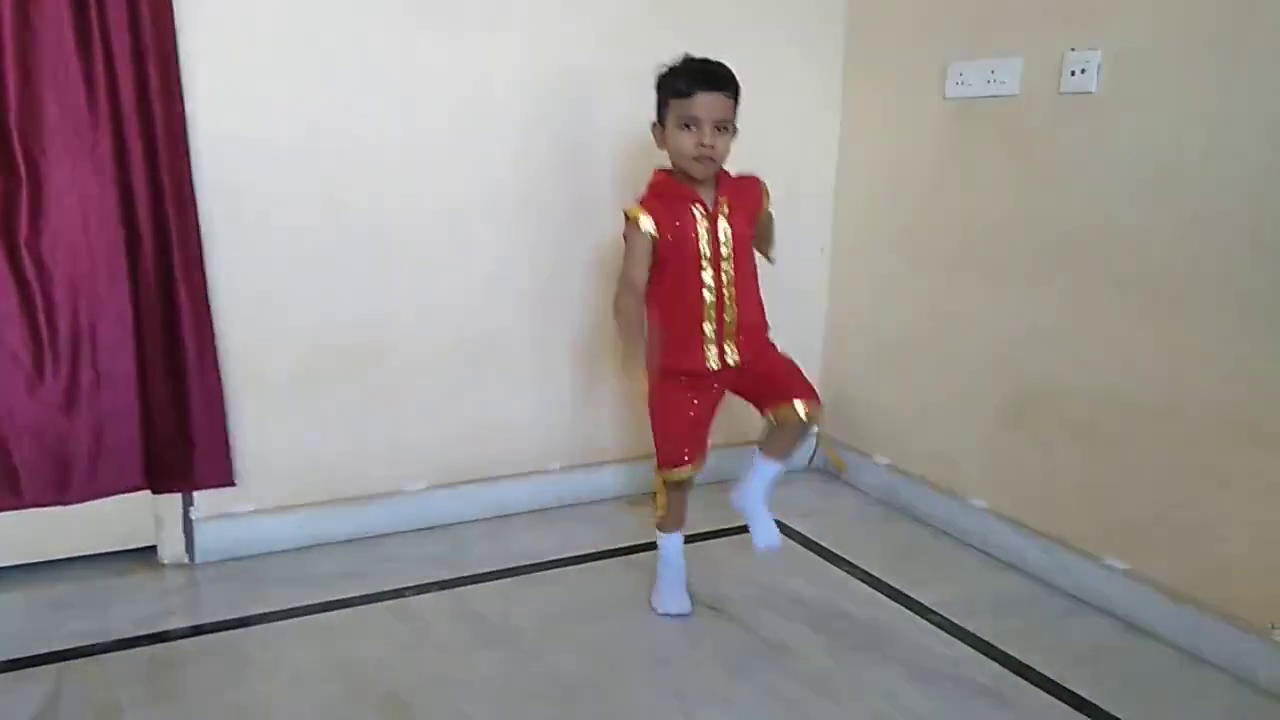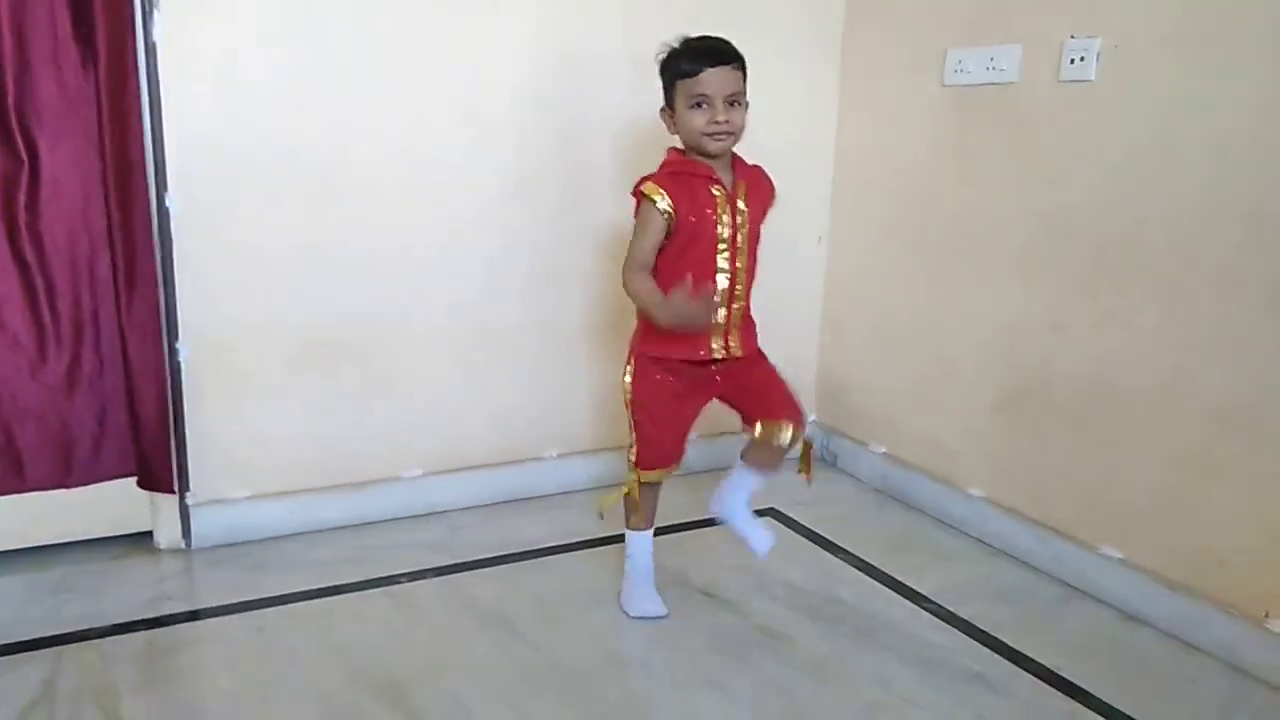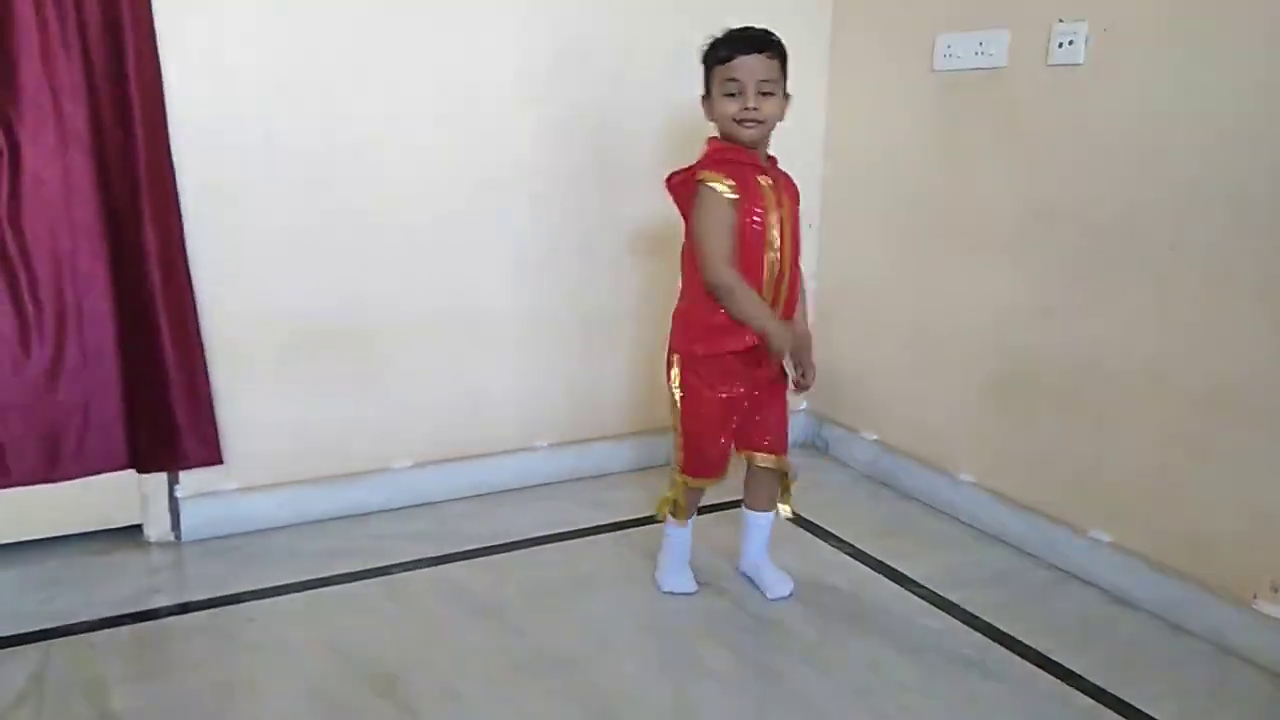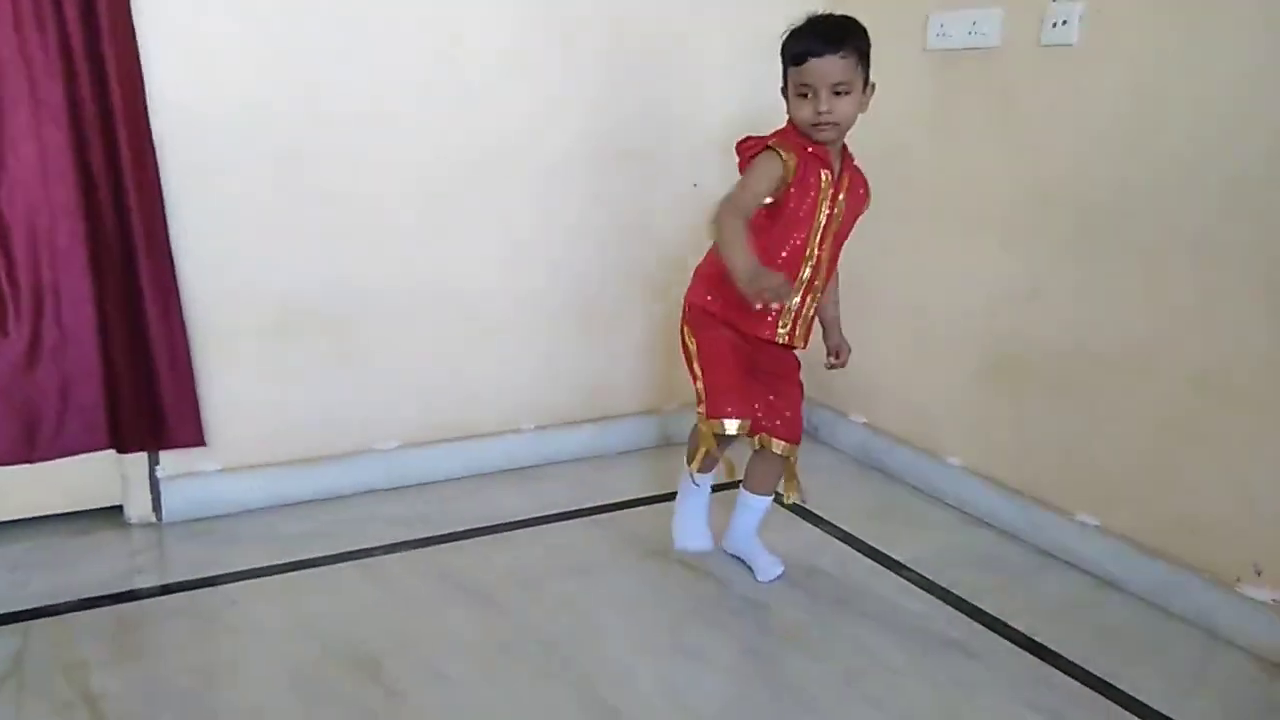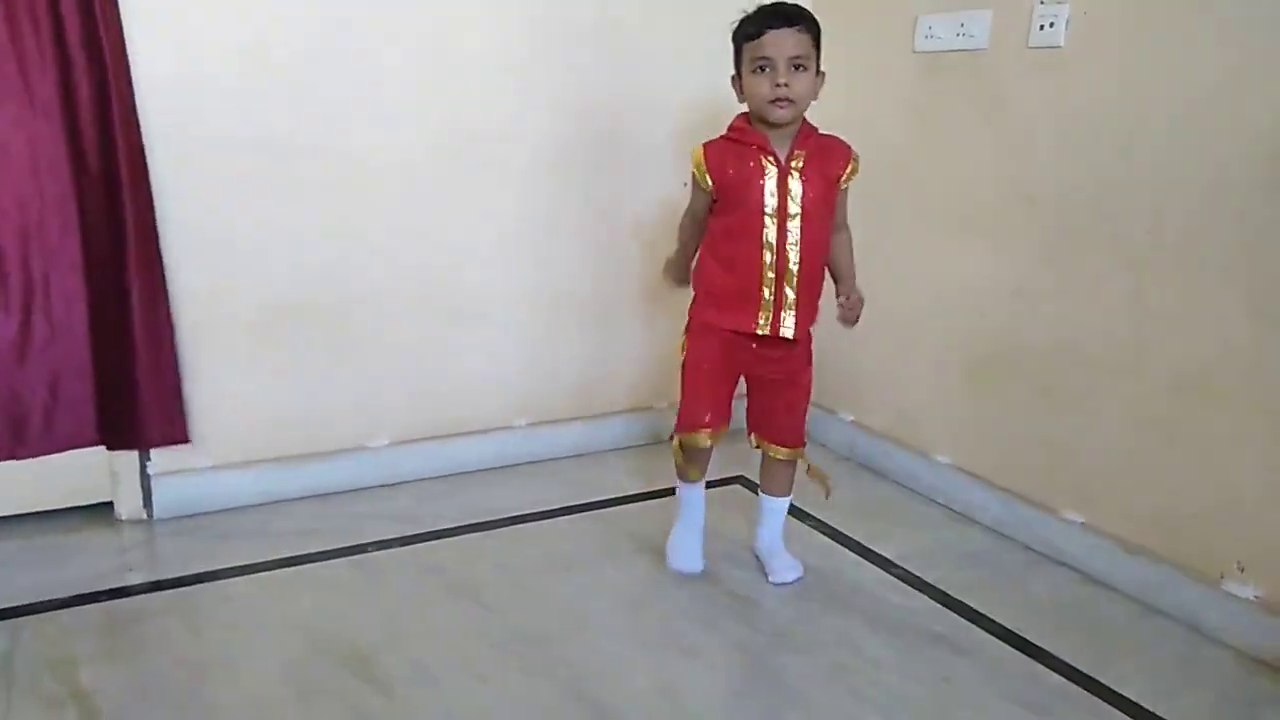
dt=1s
person 1, frame 1
left shoulder: (748, 193)
right shoulder: (649, 214)
right elbow: (627, 294)
left wrist: (765, 244)
right wrist: (632, 330)
left hip: (748, 346)
right hip: (679, 361)
left knee: (801, 407)
right knee: (677, 468)
left ankle: (752, 492)
right ankle: (670, 572)
person 1, frame 2
left shoulder: (756, 184)
right shoulder: (663, 193)
right elbow: (636, 274)
right wrist: (669, 309)
left hip: (734, 344)
right hip: (667, 352)
left knee: (783, 424)
right knee: (654, 461)
left ankle: (733, 497)
right ankle: (637, 574)
person 1, frame 3
left shoulder: (783, 184)
right shoulder: (712, 183)
right elbow: (719, 276)
left wrist: (801, 336)
right wrist: (781, 336)
left hip: (764, 348)
right hip: (708, 348)
left knee: (769, 455)
right knee: (702, 462)
left ankle: (755, 553)
right ankle: (676, 549)
person 1, frame 4
left shoulder: (854, 185)
right shoulder: (778, 157)
right elbow: (729, 217)
left wrist: (832, 329)
right wrist: (751, 274)
left hip: (779, 332)
right hip: (720, 316)
left knee: (782, 433)
right knee: (727, 417)
left ankle: (742, 534)
right ankle: (692, 492)
person 1, frame 5
left shoulder: (833, 160)
right shoulder: (718, 158)
left wrist: (848, 285)
right wrist: (681, 262)
left hip: (790, 330)
right hip: (719, 321)
left knee: (783, 437)
right knee: (697, 432)
left ankle: (770, 538)
right ankle: (689, 520)
